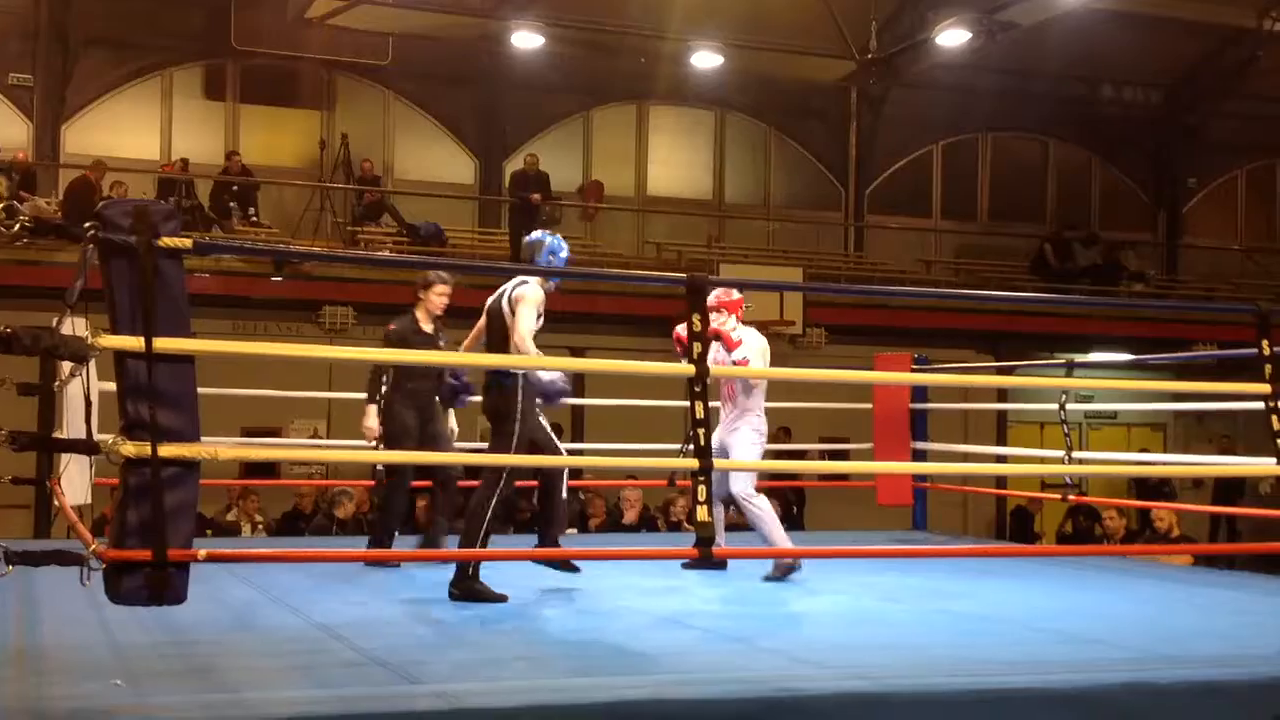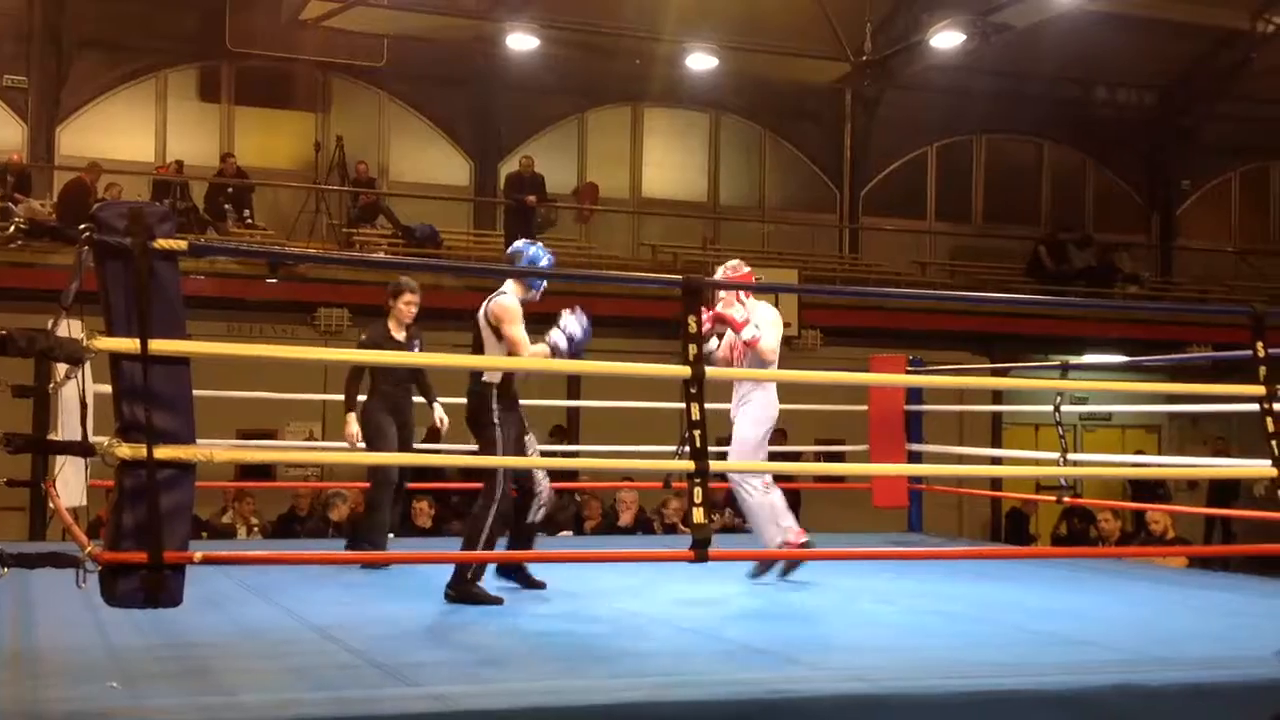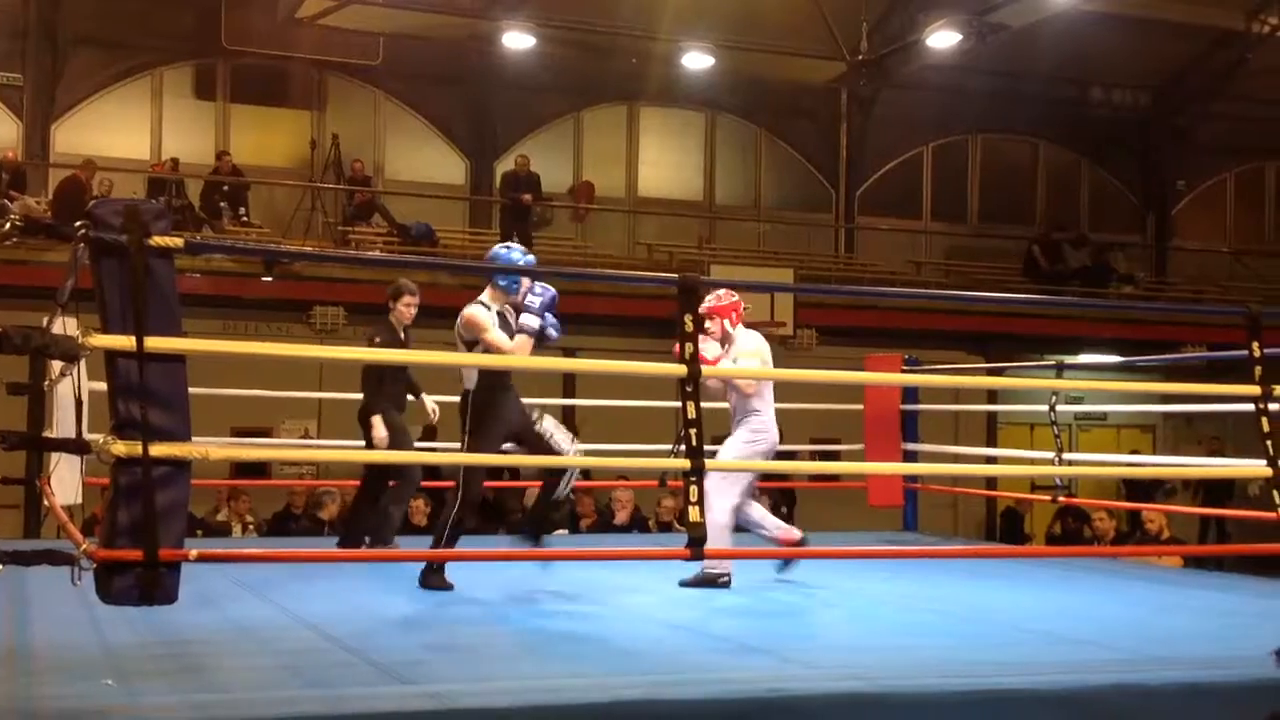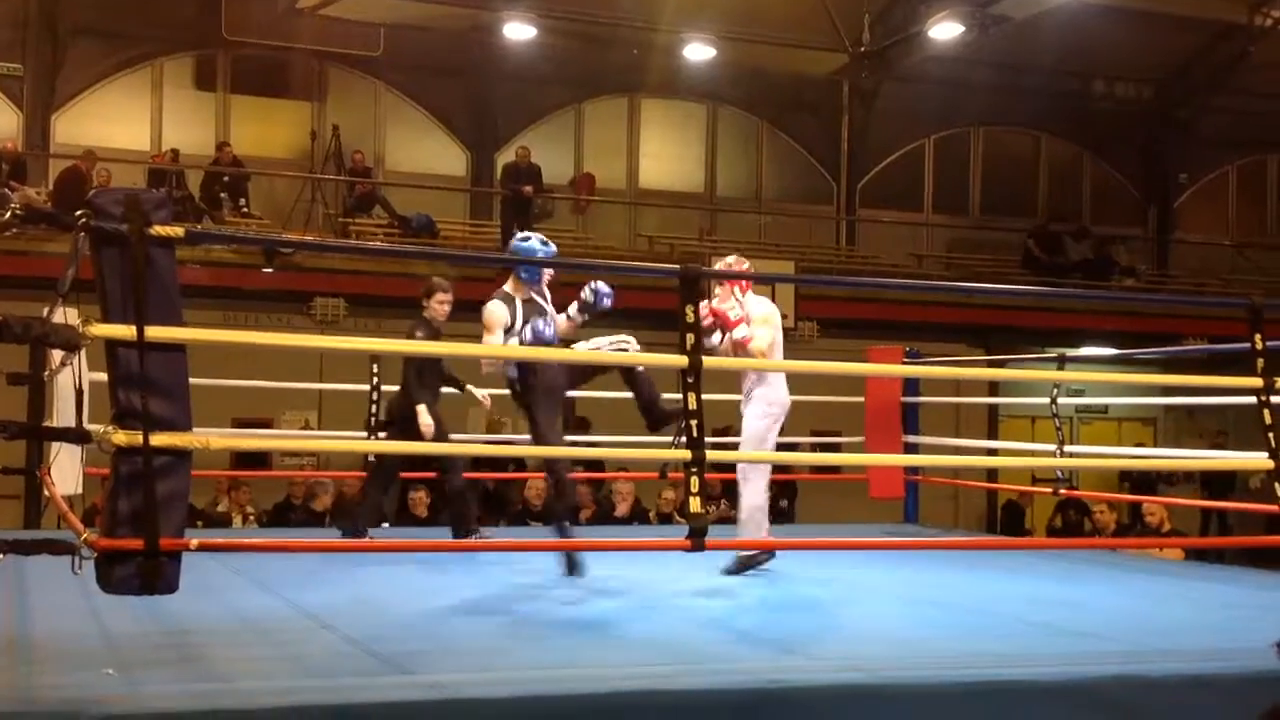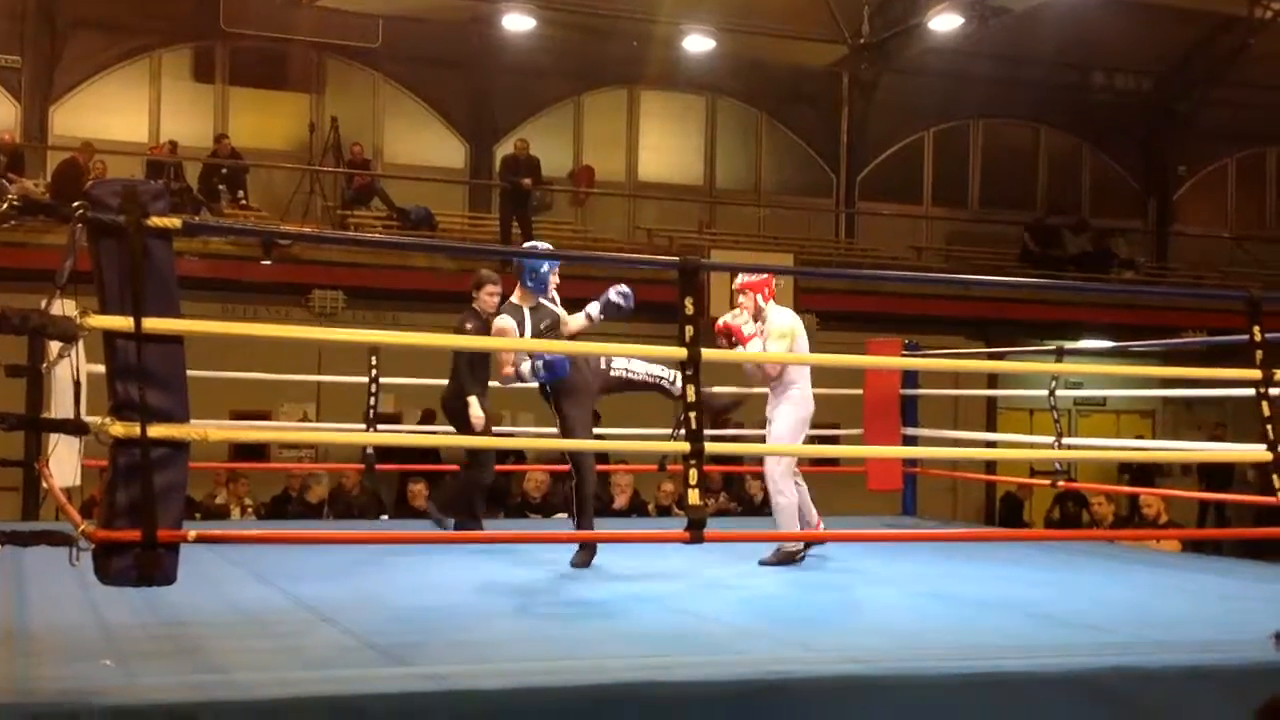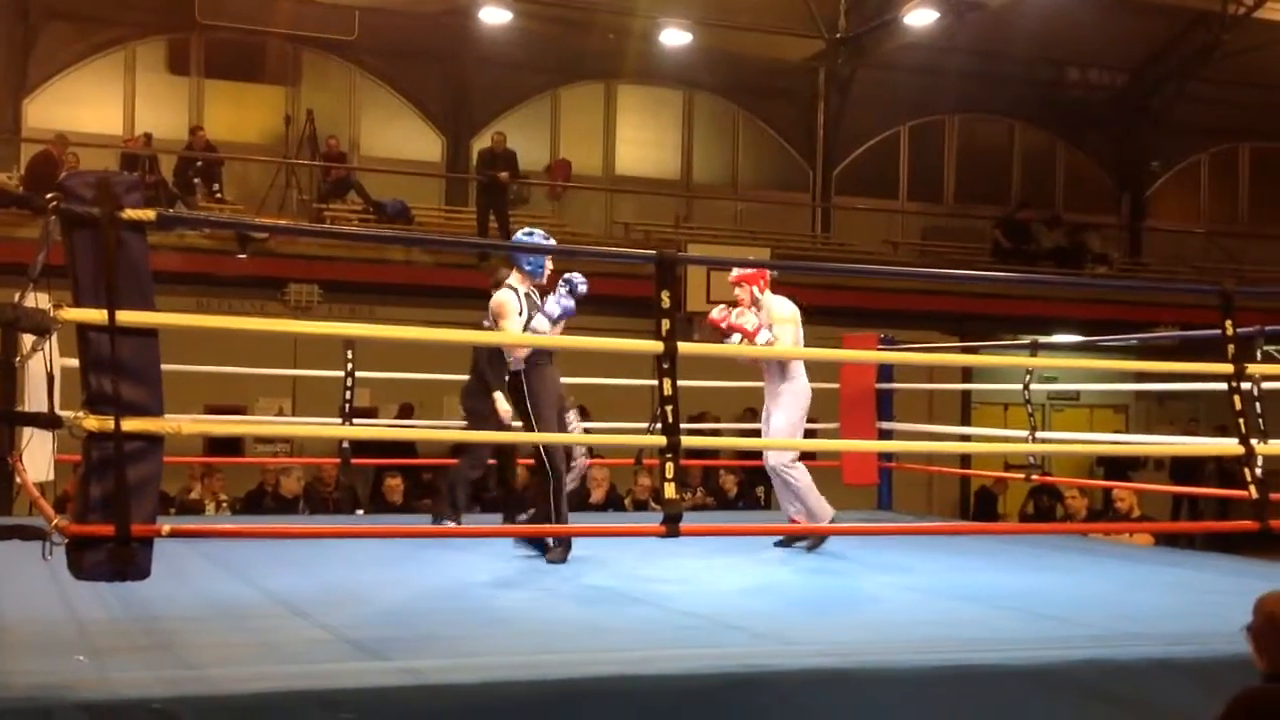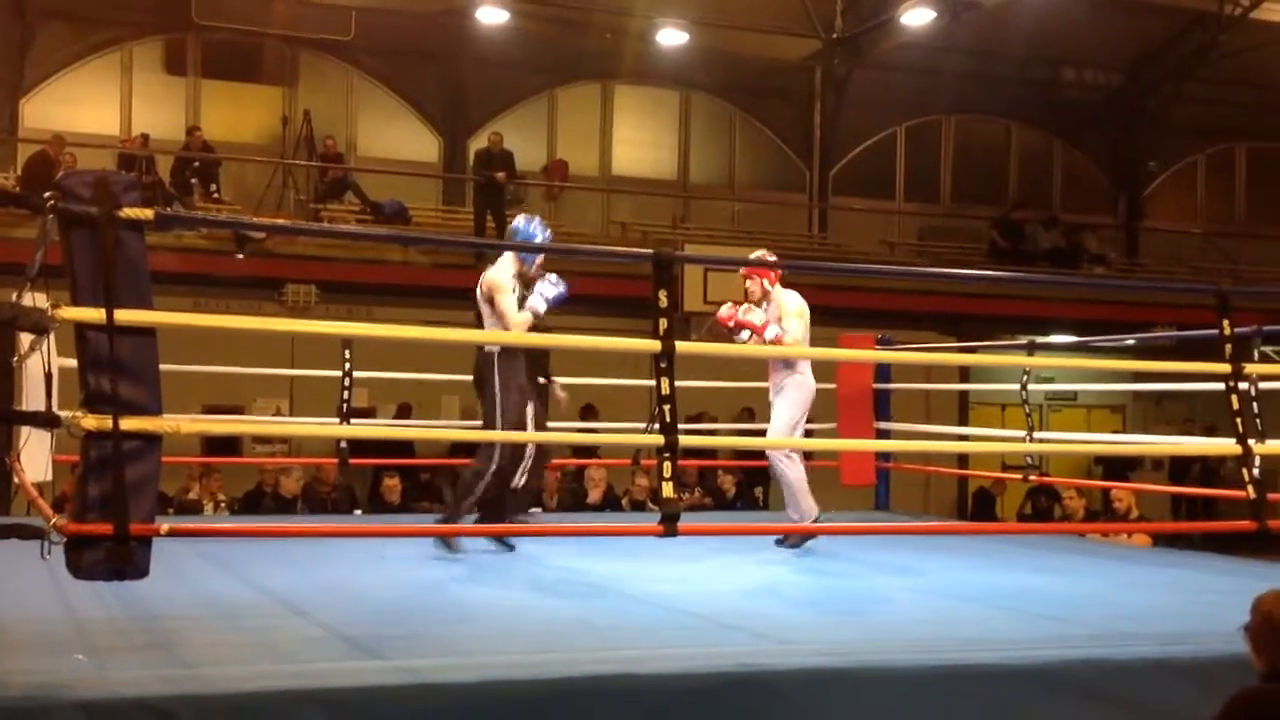
dt=0.3s
person 1, frame 1
left shoulder: (502, 293)
right shoulder: (531, 290)
left elbow: (470, 342)
right elbow: (521, 338)
right wrist: (543, 373)
left hip: (502, 391)
right hip: (512, 392)
left knee: (555, 461)
right knee: (495, 481)
left ankle: (549, 544)
right ankle: (464, 578)
person 1, frame 2
left shoulder: (509, 305)
right shoulder: (501, 304)
left elbow: (523, 358)
right elbow: (527, 356)
left wrist: (562, 337)
right wrist: (563, 337)
left hip: (505, 403)
right hip: (491, 405)
left knee: (535, 486)
right knee: (496, 492)
left ankle: (512, 563)
right ankle: (463, 581)
person 1, frame 3
left shoulder: (508, 311)
right shoulder: (474, 315)
right elbow: (511, 352)
left wrist: (538, 330)
right wrist: (532, 316)
left hip: (510, 403)
right hip: (480, 410)
left knee: (568, 456)
right knee: (470, 491)
left ankle: (535, 525)
right ankle: (434, 566)
person 1, frame 4
left shoulder: (538, 294)
right shoulder: (496, 310)
right elbow: (490, 361)
left wrist: (582, 308)
right wrist: (524, 342)
left hip: (559, 368)
right hip: (533, 387)
left knee: (623, 345)
right knee: (557, 466)
left ankle: (653, 414)
person 1, frame 5
left shoulder: (547, 297)
right shoulder: (506, 322)
right elbow: (505, 374)
left wrist: (600, 309)
right wrist: (536, 368)
left hip: (589, 367)
right hip: (564, 389)
left knee: (660, 374)
right knee: (582, 464)
left ankle: (706, 409)
right ankle: (586, 542)
person 1, frame 6
left shoulder: (533, 293)
right shoulder: (505, 299)
right elbow: (516, 349)
left wrist: (565, 302)
right wrist: (546, 317)
left hip: (548, 380)
right hip: (530, 385)
left knee: (565, 459)
right knee: (552, 462)
left ankle: (539, 529)
right ankle: (559, 538)
person 1, frame 7
left shoulder: (510, 278)
right shoulder: (497, 278)
right elbow: (514, 327)
left wrist: (543, 301)
right wrist: (541, 299)
left hip: (512, 366)
right hip: (498, 368)
left knee: (522, 448)
right knee: (496, 452)
left ankle: (493, 519)
right ankle: (450, 519)
person 2, frame 1
left shoulder: (754, 339)
right shoulder: (718, 345)
left elbow: (755, 380)
left wrist: (734, 344)
right wrist: (686, 349)
left hip: (748, 427)
right hip: (725, 427)
left knee: (742, 489)
right knee: (709, 489)
left ankle: (785, 554)
person 2, frame 2
left shoulder: (764, 313)
right shoulder: (731, 322)
left elbow: (769, 354)
right elbow: (720, 362)
left wrist: (741, 323)
right wrist: (708, 334)
left hip: (759, 402)
right hip: (744, 404)
left knee: (742, 475)
right knee: (756, 479)
left ankle: (771, 546)
right ankle: (793, 537)
person 2, frame 3
left shoulder: (749, 341)
right shoulder: (728, 346)
left elbow: (748, 386)
right elbow: (713, 386)
left wrist: (714, 360)
right wrist: (694, 360)
left hip: (755, 429)
right hip: (750, 432)
left knee: (716, 490)
right knee: (734, 500)
left ankle: (716, 569)
right ankle: (788, 535)
person 2, frame 4
left shoulder: (760, 307)
right shoulder: (745, 312)
left elbow: (759, 353)
right elbow: (725, 357)
left wrist: (732, 323)
right wrist: (709, 329)
left hip: (767, 396)
right hip: (757, 397)
left knee: (750, 470)
right knee: (752, 471)
left ankle: (751, 547)
right ankle: (760, 542)
person 2, frame 5
left shoulder: (780, 319)
right shoulder: (766, 322)
left elbow: (772, 369)
right elbow: (756, 371)
left wrist: (747, 336)
right wrist: (734, 341)
left hip: (794, 399)
right hip: (780, 401)
left knee: (777, 470)
right knee: (785, 470)
left ankle: (790, 546)
right ankle: (812, 527)
person 2, frame 6
left shoulder: (781, 308)
right shoulder: (757, 313)
left wrist: (755, 331)
right wrist: (728, 331)
left hip: (791, 393)
right hip: (775, 395)
left knee: (781, 461)
right knee: (773, 462)
left ankle: (822, 518)
right ankle: (801, 523)
person 2, frame 7
left shoulder: (791, 302)
right shoulder: (766, 306)
left elbow: (794, 346)
right elbow: (753, 347)
left wrist: (762, 325)
right wrist: (737, 328)
left hip: (796, 385)
right hip: (780, 387)
left knee: (779, 449)
right knee: (784, 454)
left ankle: (806, 519)
right ankle: (801, 521)
person 3, frame 1
left shoulder: (439, 332)
right shoulder: (400, 327)
right elbow: (379, 369)
left wrist: (450, 412)
right wrist: (371, 410)
left hip: (430, 410)
right hip: (401, 409)
left knee: (447, 474)
right knee: (399, 479)
left ankle: (433, 541)
right ankle: (378, 549)
person 3, frame 2
left shoulder: (414, 337)
right shoulder: (373, 335)
right elbow: (354, 378)
left wrist: (435, 404)
right wrist: (351, 418)
left hip: (404, 414)
right hip: (378, 412)
left knee: (395, 480)
right knee: (386, 477)
left ankle: (360, 541)
right ankle: (371, 548)
person 3, frame 3
left shoulder: (404, 335)
right shoulder: (381, 336)
right elbow: (369, 382)
left wrist: (423, 396)
right wrist: (376, 421)
left hip: (392, 411)
right hip: (381, 413)
left knee: (376, 478)
right knee: (410, 475)
left ankle: (351, 540)
right ankle: (382, 538)
person 3, frame 4
left shoulder: (433, 331)
right shoulder: (420, 332)
left elbow: (438, 373)
right elbow: (410, 376)
left wrist: (470, 388)
right wrist: (421, 410)
left hip: (403, 407)
right hip: (412, 407)
left knee: (386, 469)
right knee: (450, 465)
left ankle: (355, 528)
right ankle: (465, 530)
person 3, frame 5
left shoulder: (483, 322)
right shoulder: (469, 323)
right elbow: (461, 367)
left wrist: (473, 400)
right wrist: (473, 402)
left hip: (460, 398)
right hip: (463, 398)
left knee: (478, 460)
right knee: (483, 461)
right ankle: (467, 523)
person 3, frame 6
right shoulder: (489, 322)
right elbow: (482, 363)
right wrist: (498, 396)
left hip: (489, 394)
right hip: (482, 395)
left knee: (506, 454)
right knee: (476, 455)
left ankle: (511, 514)
right ankle: (447, 514)
person 3, frame 7
left shoulder: (537, 321)
left wrist: (554, 385)
left hip: (531, 390)
left knee: (535, 450)
right knee: (539, 450)
left ankle: (514, 510)
right ankle: (516, 508)
